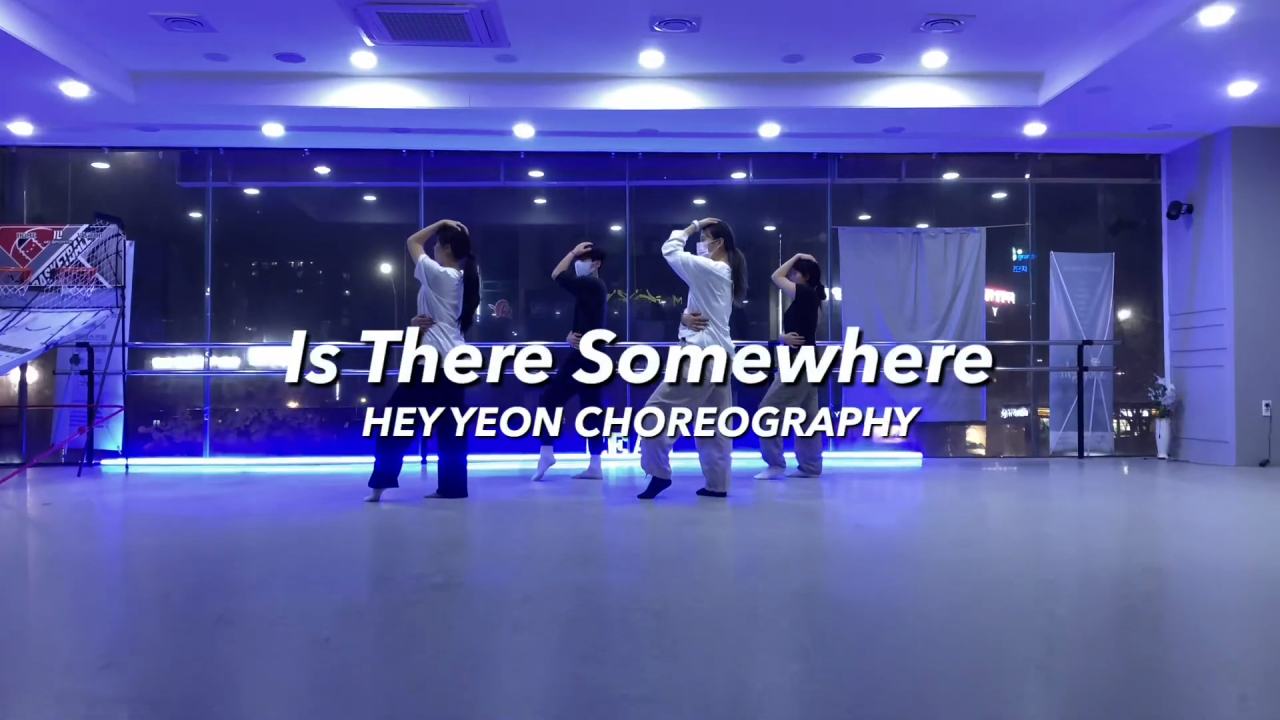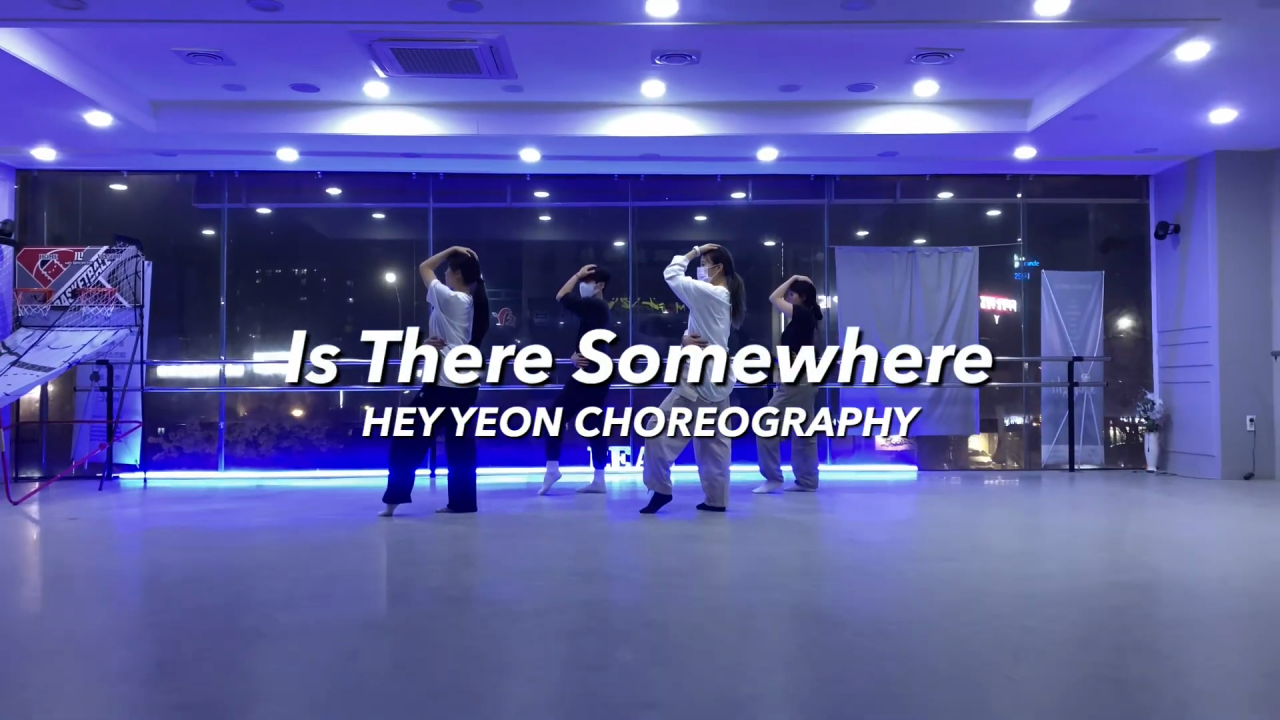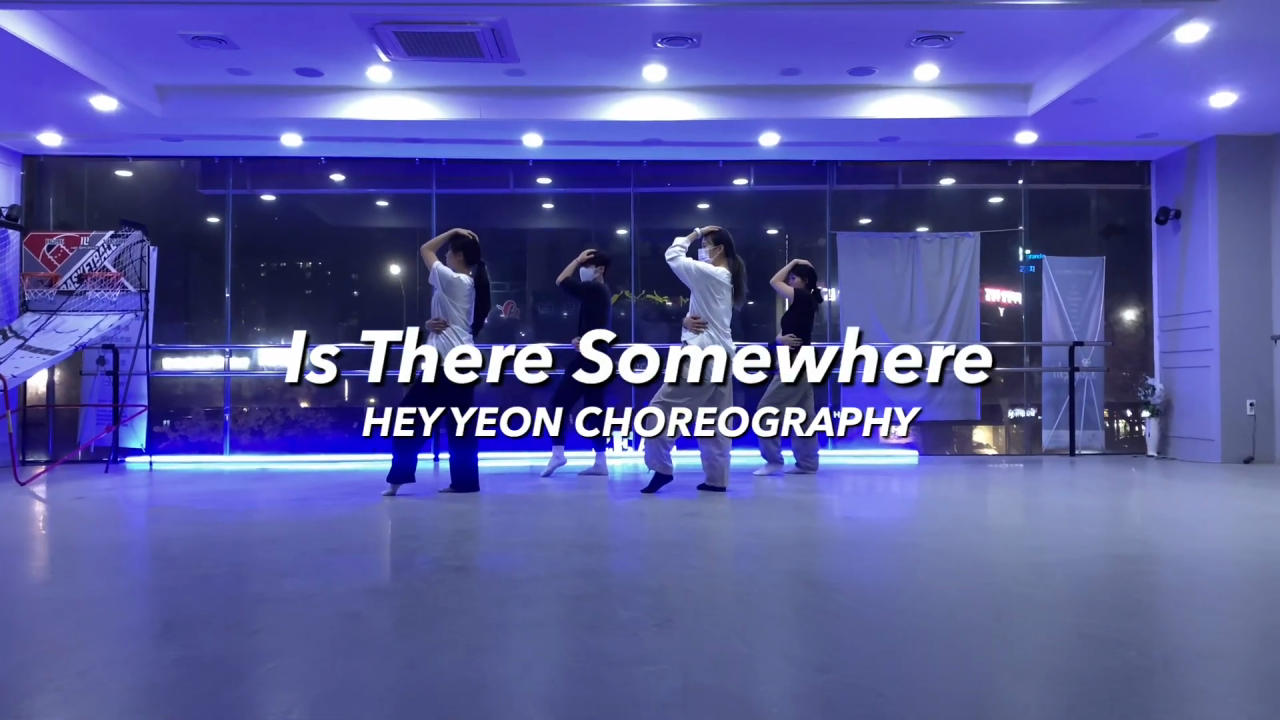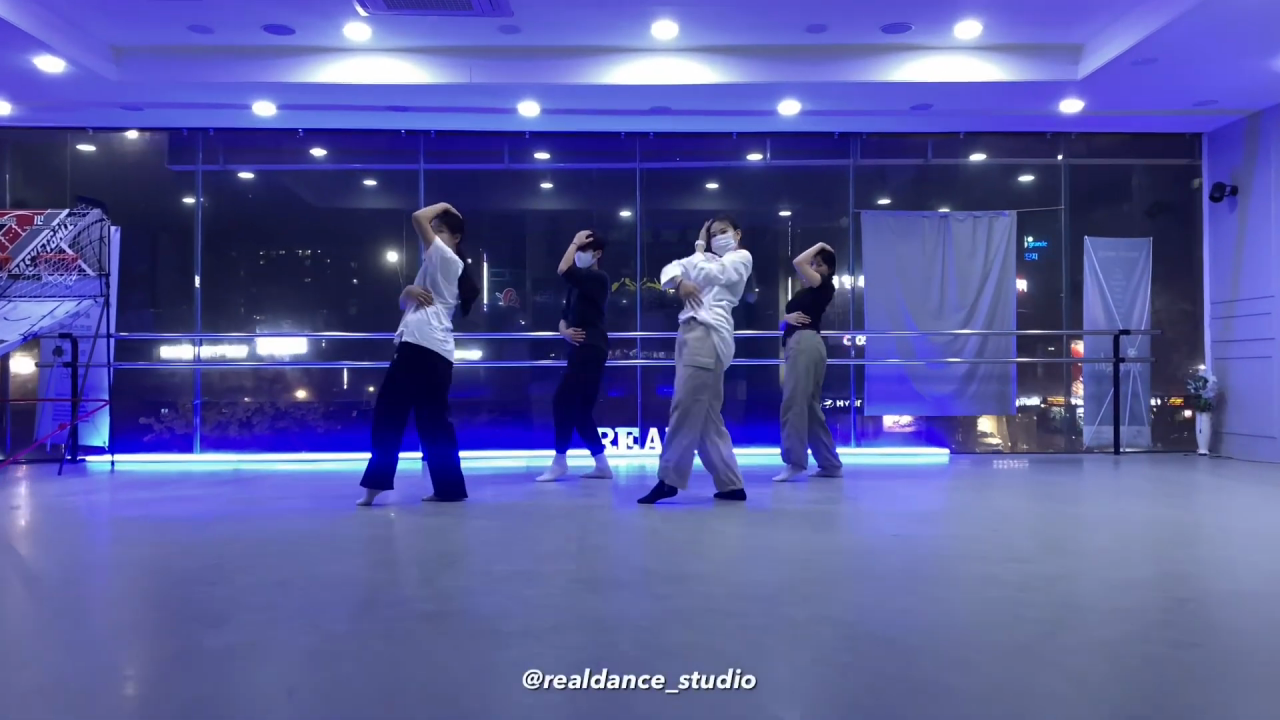
dt=1s
person 1, frame 1
left shoulder: (437, 274)
right shoulder: (462, 279)
left elbow: (413, 241)
left wrist: (441, 223)
right wrist: (420, 322)
right knee: (450, 427)
left ankle: (381, 484)
right ankle: (452, 486)
person 1, frame 2
left shoulder: (448, 298)
right shoulder: (472, 303)
left elbow: (425, 267)
left wrist: (452, 250)
right wrist: (434, 343)
left hip: (444, 382)
right hip: (465, 382)
left knee: (408, 438)
right knee: (459, 443)
left ankle: (395, 499)
right ankle: (462, 500)
person 1, frame 3
left shoulder: (451, 280)
right shoulder: (473, 285)
left elbow: (426, 250)
left wrist: (453, 232)
right wrist: (432, 324)
left hip: (445, 363)
right knee: (459, 425)
left ankle: (399, 478)
right ankle: (464, 481)
person 1, frame 4
left shoulder: (445, 258)
right shoulder: (436, 267)
left elbow: (419, 218)
right elbow: (405, 301)
left wrist: (443, 206)
right wrist: (410, 290)
left hip: (419, 345)
right hip: (438, 352)
left knee: (389, 412)
right knee: (433, 421)
left ankle: (377, 483)
right ankle: (450, 487)
person 2, frame 1
left shoulder: (708, 269)
right shoulder: (726, 274)
left elbow: (670, 250)
left wrist: (693, 225)
right wrist: (686, 316)
left knee: (658, 410)
left ankle: (659, 473)
right ankle: (717, 484)
person 2, frame 2
left shoulder: (708, 293)
right shoulder: (725, 298)
left elbow: (671, 274)
left wrist: (695, 251)
right wrist: (686, 338)
left hip: (700, 378)
left knee: (659, 429)
right knee: (713, 442)
left ankle: (660, 489)
right ankle: (716, 498)
person 2, frame 3
left shoulder: (708, 274)
right shoulder: (726, 279)
left elbow: (673, 256)
left wrist: (696, 233)
left knee: (661, 408)
left ankle: (662, 469)
right ankle: (716, 479)
person 2, frame 4
left shoulder: (742, 257)
right shoulder: (704, 259)
left elbow: (706, 275)
right elbow: (671, 269)
left wrist: (702, 247)
right wrist: (679, 283)
left hip: (708, 336)
right hip: (692, 337)
left knee: (685, 412)
right knee: (707, 420)
left ankle: (669, 481)
right ankle: (731, 485)
person 3, frame 1
left shoulder: (590, 284)
right shoulder: (592, 289)
left elbow: (557, 275)
left wrist: (573, 251)
right wrist: (571, 337)
left hip: (584, 357)
left knee: (549, 399)
right knee: (591, 409)
left ankle: (546, 452)
right ankle: (595, 465)
person 3, frame 2
left shoulder: (594, 305)
right shoulder: (598, 308)
left elbow: (561, 297)
left wrist: (577, 274)
right wrist: (575, 356)
right knee: (594, 426)
left ankle: (552, 468)
right ankle: (599, 480)
person 3, frame 3
left shoulder: (594, 289)
right shoulder: (600, 293)
left elbow: (561, 281)
left wrist: (577, 259)
right wrist: (577, 340)
left knee: (560, 401)
right knee: (594, 409)
left ankle: (558, 452)
right ankle: (600, 462)
person 3, frame 4
left shoulder: (598, 278)
right shoulder: (578, 283)
left elbow: (563, 269)
right elbow: (565, 316)
left wrist: (574, 242)
right wrist: (565, 331)
left hip: (590, 350)
right hip: (584, 351)
left knee: (563, 402)
right knee: (580, 410)
left ankle: (559, 462)
right ankle: (602, 465)
person 4, frame 1
left shoulder: (806, 294)
right shoulder: (805, 299)
left elbow: (776, 277)
right elbow: (794, 329)
left wrist: (797, 257)
right wrist: (784, 338)
right knee: (808, 417)
left ankle: (776, 464)
right ankle: (810, 466)
person 4, frame 2
left shoulder: (803, 314)
right shoulder: (805, 319)
left elbow: (774, 298)
right elbow: (786, 349)
left wrist: (793, 278)
left hip: (796, 381)
right hip: (804, 380)
left ankle: (773, 478)
right ankle: (807, 480)
person 4, frame 3
left shoulder: (804, 298)
right shoulder: (801, 304)
left elbow: (774, 282)
right elbow: (781, 333)
left wrist: (793, 262)
right wrist: (781, 339)
left knee: (767, 409)
right knee: (803, 415)
left ankle: (773, 461)
right ankle: (807, 463)
person 4, frame 4
left shoulder: (825, 287)
right shoulder: (804, 292)
left elbow: (798, 263)
right elbow: (788, 311)
left wrist: (818, 246)
right wrist: (787, 318)
left hip: (804, 342)
right hip: (796, 344)
left knee: (793, 404)
right knee: (810, 407)
left ankle: (794, 463)
right ankle: (830, 465)
